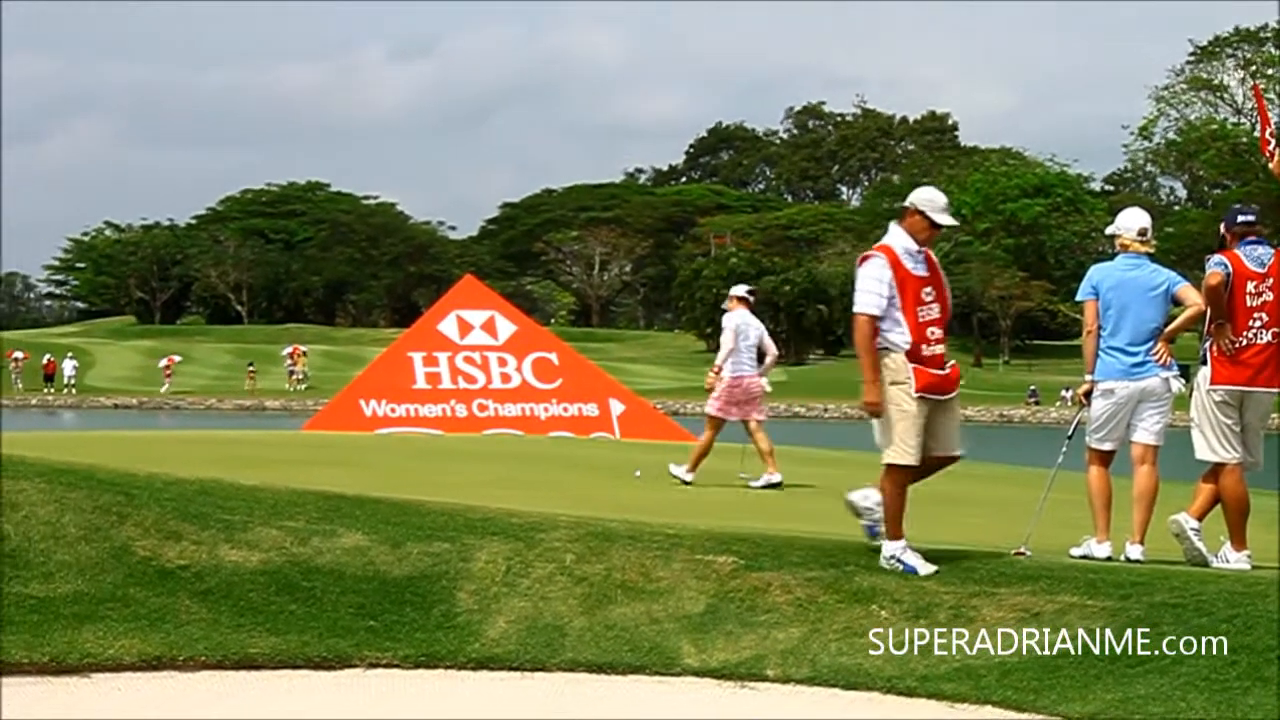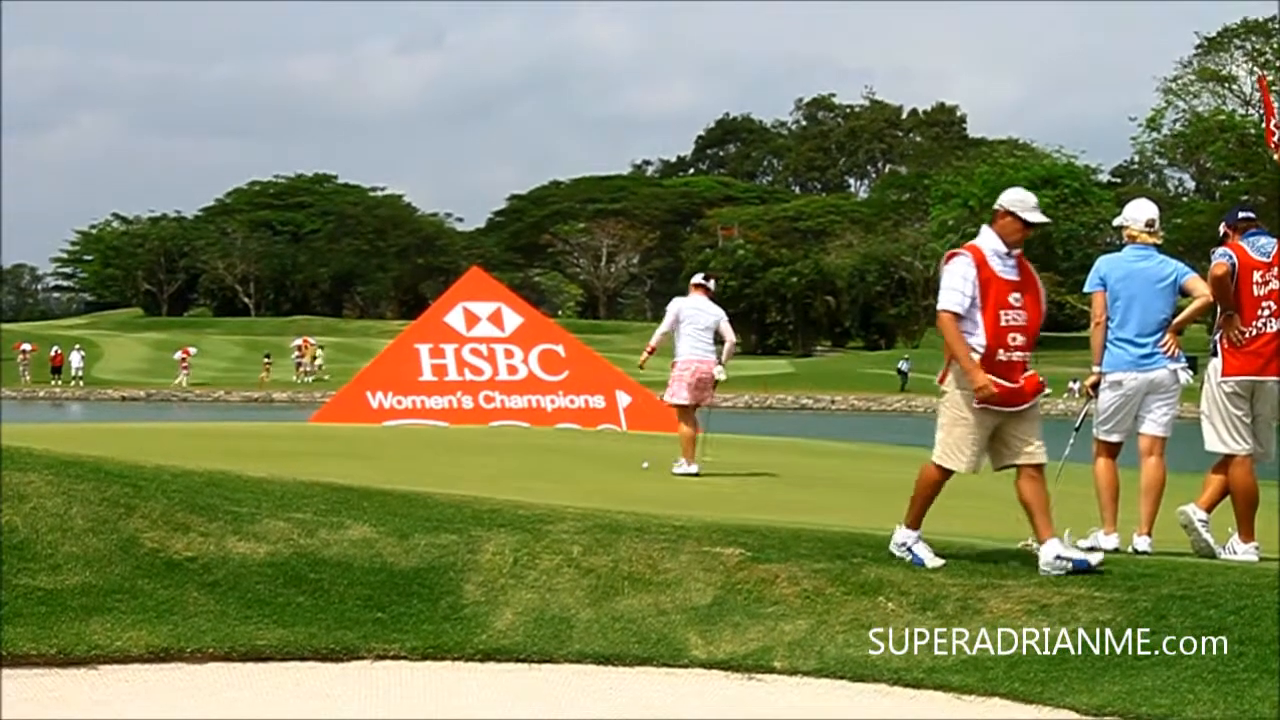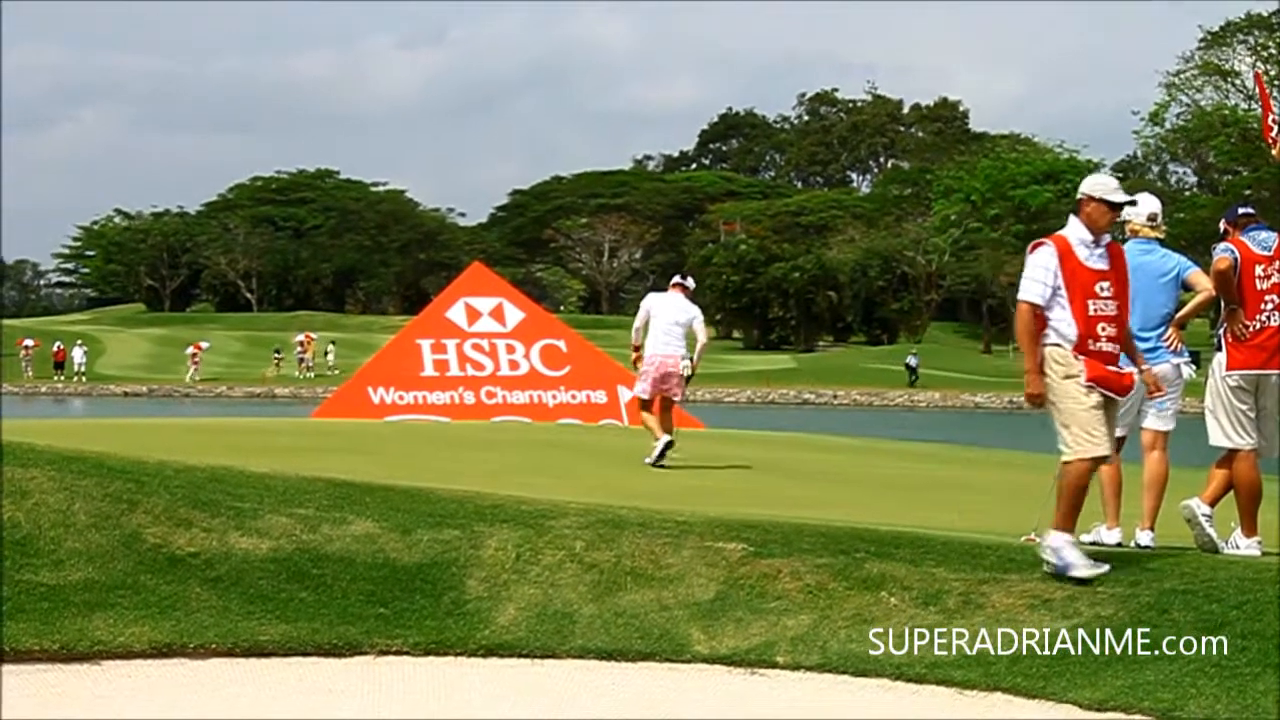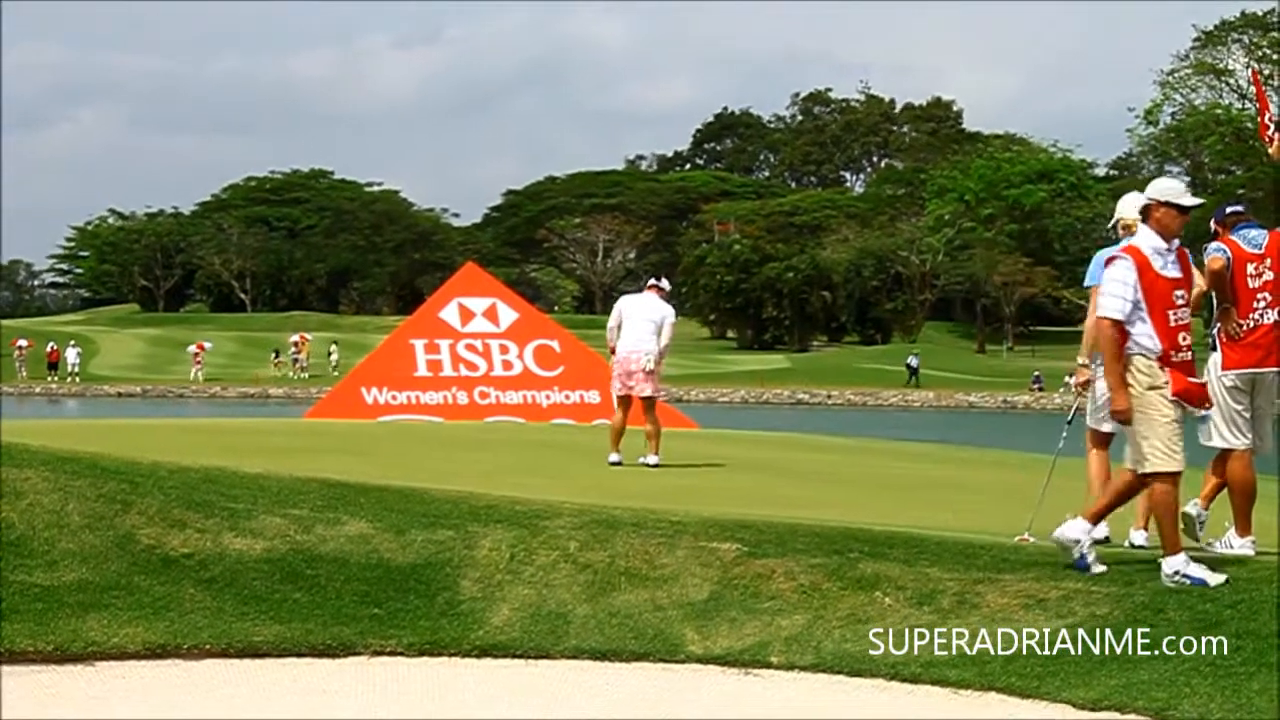
dt=0.4s
person 1, frame 1
left shoulder: (928, 260)
right shoulder: (880, 261)
right elbow: (863, 324)
left wrist: (946, 368)
right wrist: (871, 384)
left hip: (934, 372)
right hip: (899, 373)
left knee: (947, 450)
right knee: (901, 460)
left ankle: (873, 499)
right ankle: (894, 545)
person 1, frame 2
left shoulder: (1020, 265)
right shoulder: (968, 261)
right elbow: (947, 320)
left wrist: (1026, 377)
right wrist: (971, 371)
left hip: (1016, 382)
right hip: (981, 381)
left knee: (1031, 462)
right knee: (950, 460)
left ankle: (1052, 549)
right ankle: (907, 535)
person 1, frame 3
left shoulder: (1114, 254)
right shoulder: (1052, 251)
right elbow: (1026, 313)
left wrist: (1143, 367)
right wrist: (1032, 373)
left hip: (1103, 367)
right hip: (1068, 365)
left knee: (1078, 457)
right knee: (1087, 453)
left ankle: (1059, 541)
right ankle: (1059, 541)
person 1, frame 4
left shoulder: (1179, 257)
right shoulder: (1128, 261)
right elbow: (1106, 328)
left wrist: (1195, 375)
right wrist: (1117, 390)
left hip: (1176, 378)
right hip: (1147, 376)
left knee: (1148, 469)
right knee: (1164, 468)
left ankle: (1078, 529)
right ankle: (1173, 561)
person 2, frame 1
left shoulder: (1225, 260)
left elbow: (1213, 282)
left wrist: (1221, 322)
left hip: (1222, 375)
left knee: (1228, 462)
right knee: (1233, 461)
left ankle: (1238, 551)
right ankle: (1192, 518)
person 2, frame 2
left shoulder: (1230, 251)
left elbow: (1219, 272)
left wrist: (1228, 313)
left hip: (1233, 366)
left knee: (1238, 455)
right knee: (1242, 453)
left ankle: (1246, 543)
right ankle: (1201, 509)
person 2, frame 3
left shoulder: (1230, 247)
left elbow: (1222, 267)
left wrist: (1232, 306)
left hip: (1237, 361)
left knee: (1243, 449)
right knee: (1246, 448)
left ankle: (1248, 537)
right ankle: (1205, 503)
person 2, frame 4
left shoulder: (1220, 247)
left elbow: (1214, 268)
left wrist: (1226, 306)
left hip: (1232, 360)
left knee: (1237, 447)
right knee: (1242, 444)
left ankle: (1242, 536)
right ankle: (1201, 504)
person 3, frame 1
left shoulder: (1098, 273)
right shoulder: (1164, 276)
left elbow: (1091, 329)
right elbow: (1198, 304)
left wrist: (1088, 377)
right wrist: (1167, 335)
left hip: (1112, 379)
right hip: (1155, 378)
left knee: (1098, 460)
right knee: (1145, 460)
left ankle: (1101, 541)
right ankle: (1136, 544)
person 3, frame 2
left shoulder: (1106, 265)
right shoulder: (1172, 268)
left elbow: (1099, 321)
right elbow: (1206, 296)
left wrist: (1096, 369)
right wrist: (1175, 327)
left hip: (1120, 370)
right hip: (1163, 371)
left knee: (1105, 452)
right knee: (1153, 452)
left ankle: (1108, 533)
right ankle: (1143, 536)
person 3, frame 3
right shoulder: (1174, 261)
right elbow: (1208, 290)
right wrist: (1178, 321)
left hip: (1123, 365)
right hip: (1166, 365)
left knee: (1109, 446)
right knee: (1155, 447)
left ankle: (1111, 528)
right ankle: (1146, 530)
person 3, frame 4
left shoulder: (1105, 258)
left elbow: (1095, 316)
left wrist: (1083, 362)
left knee: (1097, 441)
left ankle: (1096, 522)
right ankle: (1141, 529)
person 4, frame 1
left shoulder: (731, 317)
right shoulder: (757, 324)
left elbow: (729, 346)
right elbow: (773, 353)
left wrist: (714, 371)
right wrist: (760, 375)
left hip: (733, 380)
right hip: (751, 383)
left knee: (711, 429)
right knee: (755, 430)
left ankle: (688, 470)
right ankle: (772, 473)
person 4, frame 2
left shoulder: (680, 302)
right shoulder: (717, 311)
left elbow: (663, 329)
right elbow: (731, 340)
left wrist: (648, 351)
right wrist: (722, 364)
left hip: (686, 363)
right hip: (708, 365)
left knee: (684, 418)
right knee: (689, 416)
left ankle: (691, 463)
right ankle: (688, 458)
person 4, frame 3
left shoulder: (652, 298)
right shoulder: (693, 309)
left elbow: (637, 326)
right elbow: (703, 340)
left wrist: (636, 350)
right wrist: (694, 363)
left hip: (654, 357)
right hip: (678, 360)
left knee: (645, 409)
right knee: (666, 411)
left ankle: (662, 438)
right ankle: (660, 456)
person 4, frame 4
left shoulder: (625, 299)
right shoulder: (667, 309)
left elbow: (611, 326)
right elbow: (665, 341)
left wrist: (613, 351)
right wrist: (658, 360)
left hip: (624, 355)
right hip: (648, 357)
left knee: (622, 409)
right knee: (650, 411)
left ankle: (614, 453)
right ankle: (653, 455)
